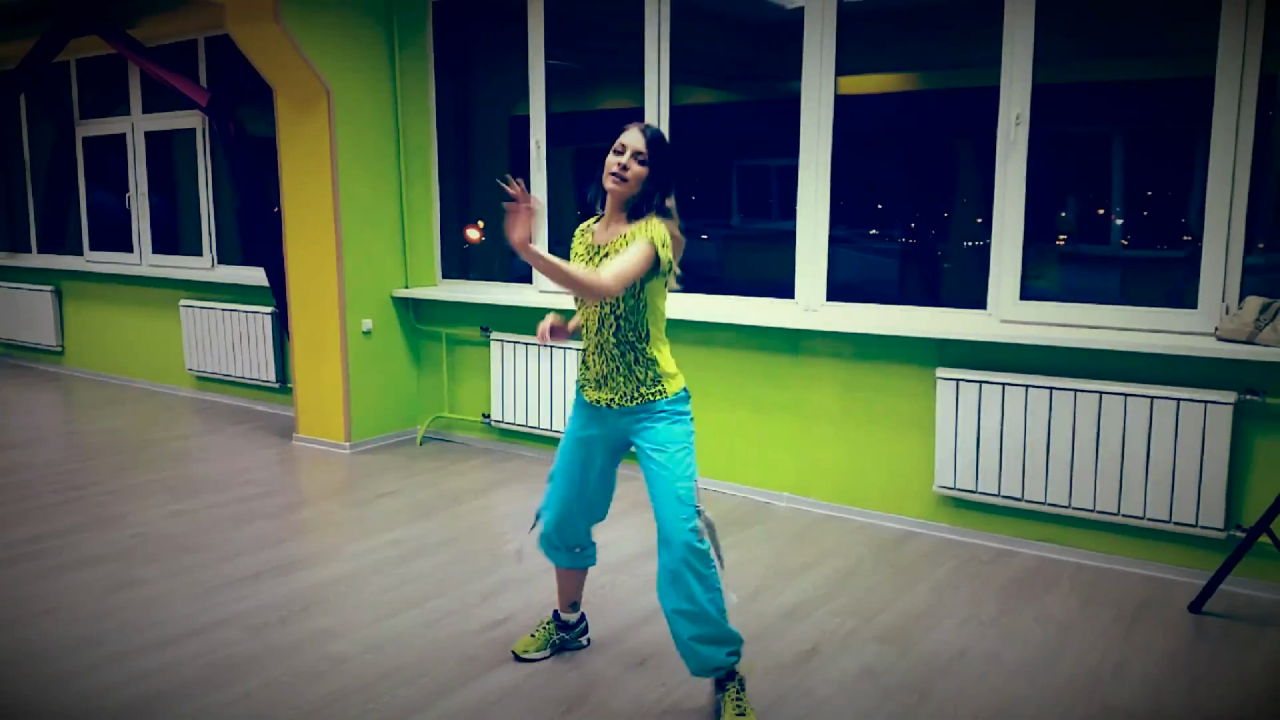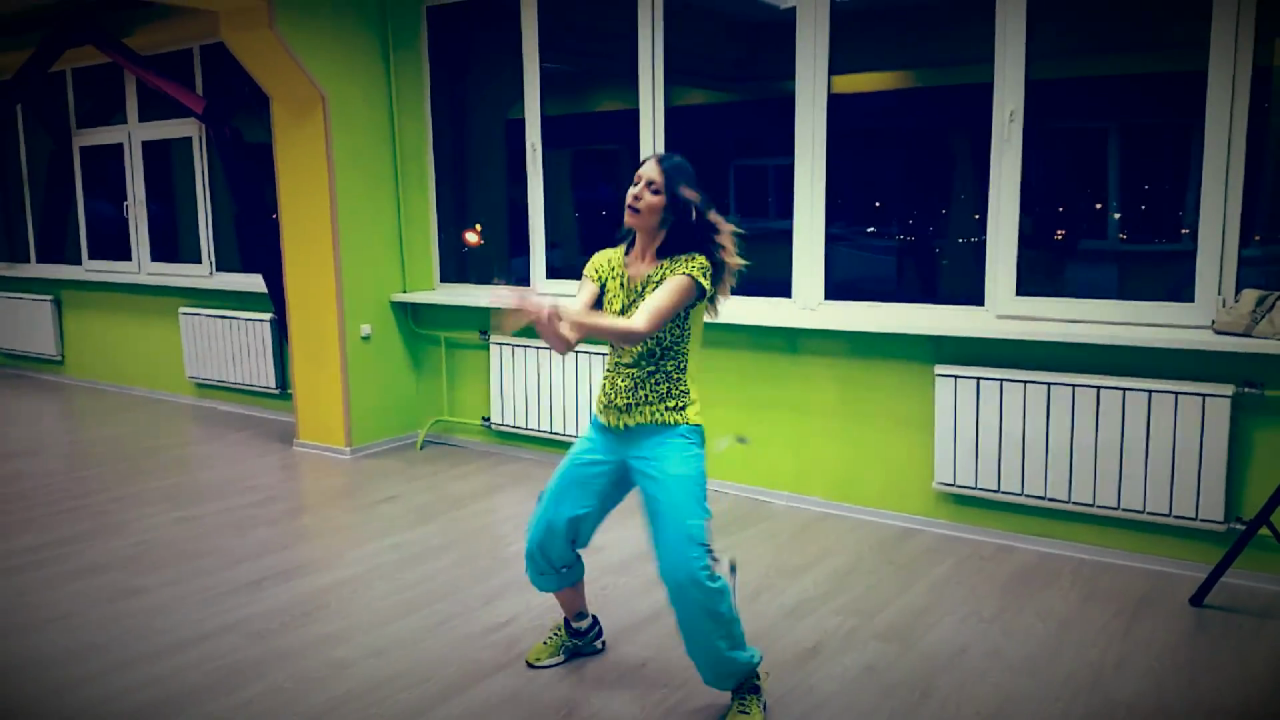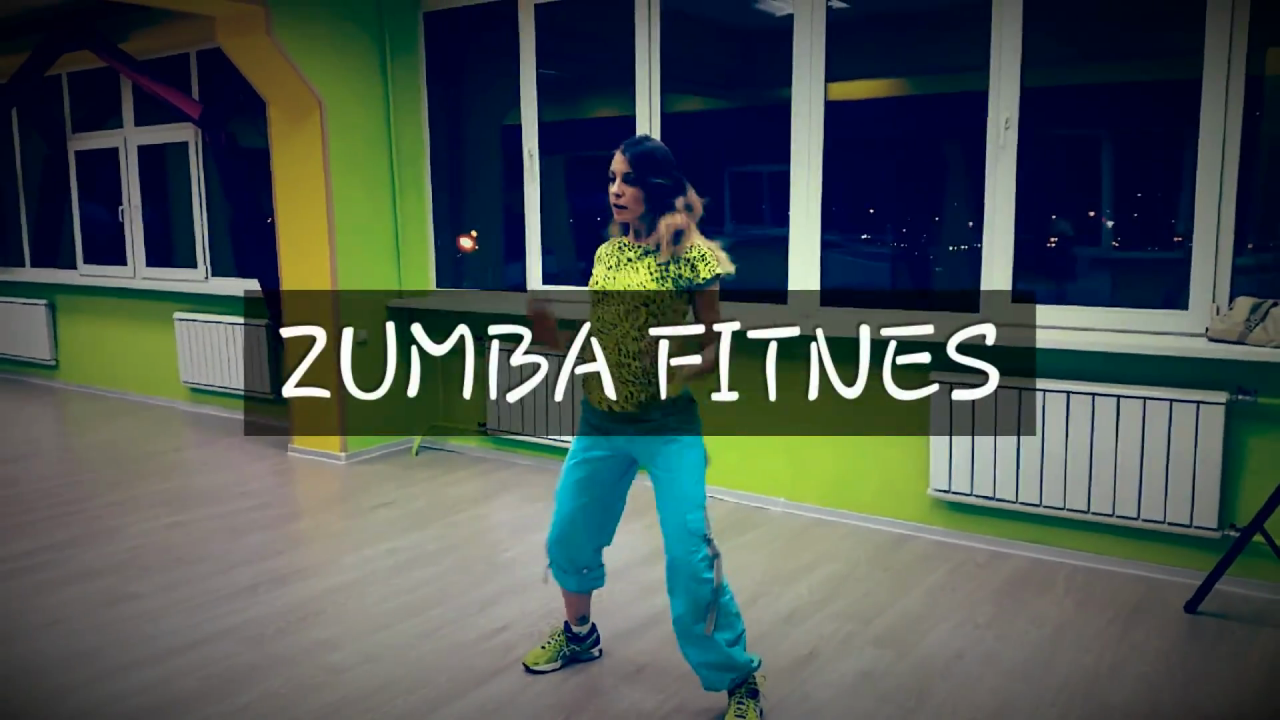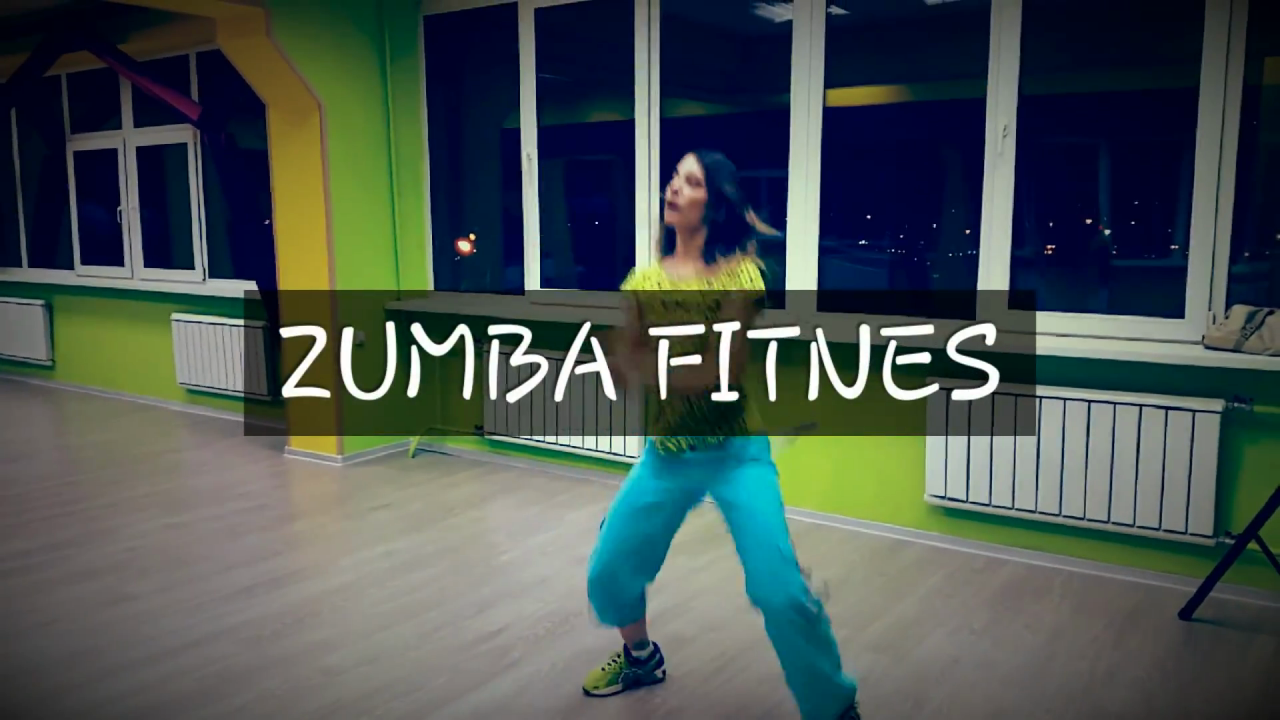
dt=0.7s
person 1, frame 1
left shoulder: (653, 231)
right shoulder: (585, 233)
left elbow: (603, 285)
left wrist: (531, 251)
right wrist: (562, 324)
left hip: (658, 409)
right hip: (592, 407)
left knee: (682, 536)
right knee: (563, 518)
right ankle: (569, 621)
person 1, frame 2
left shoulder: (691, 267)
right shoulder: (606, 263)
left elbow: (636, 329)
right elbow: (566, 334)
left wrist: (564, 313)
right wrist: (546, 320)
left hip: (668, 437)
right hip: (604, 431)
left knee: (686, 568)
right knee: (544, 541)
right ankle: (580, 628)
person 1, frame 3
left shoulder: (693, 256)
right shoulder: (608, 251)
left elbow: (721, 346)
left wrist: (688, 367)
right wrist: (553, 337)
left hip: (669, 422)
right hip: (601, 420)
left knee: (689, 555)
right knee: (570, 537)
right ankle: (578, 633)
person 1, frame 4
left shoulder: (739, 277)
right shoulder: (644, 281)
left elbow: (714, 370)
right elbow: (627, 363)
left wrist: (651, 364)
right wrist: (635, 360)
left hip: (735, 454)
right hip: (666, 452)
left knee: (781, 591)
right knee: (608, 571)
right ankle: (640, 655)
